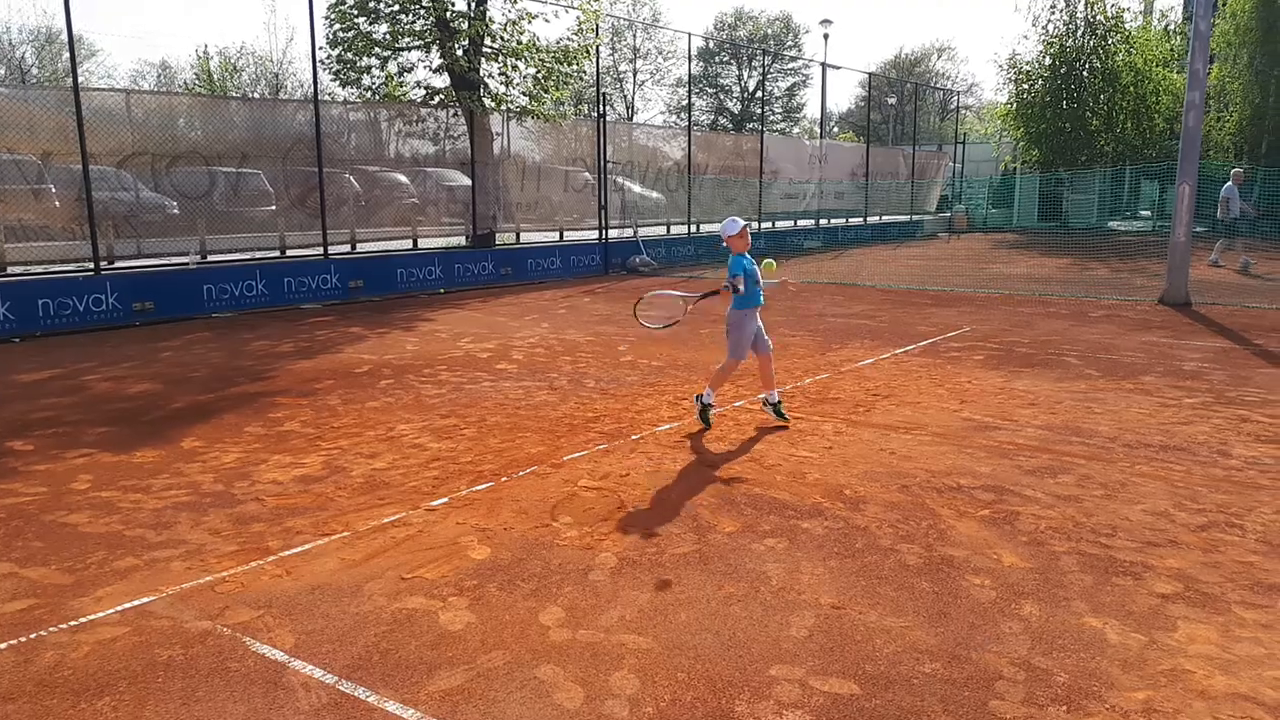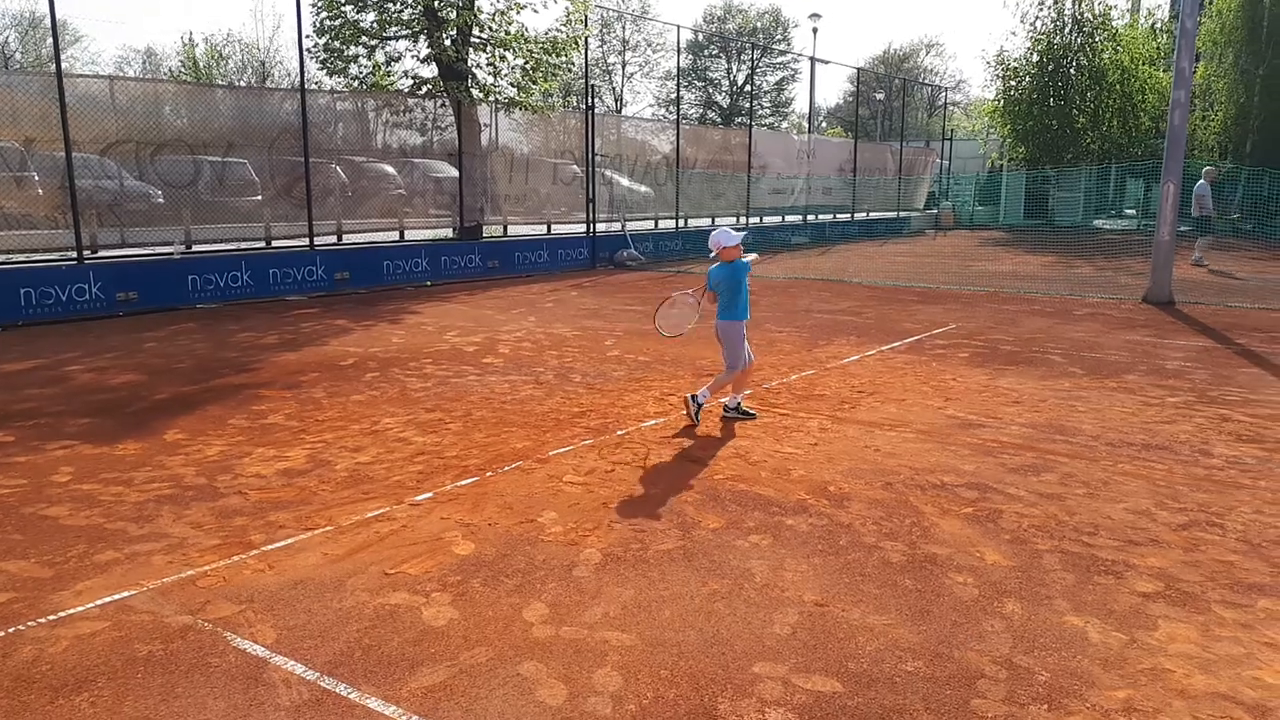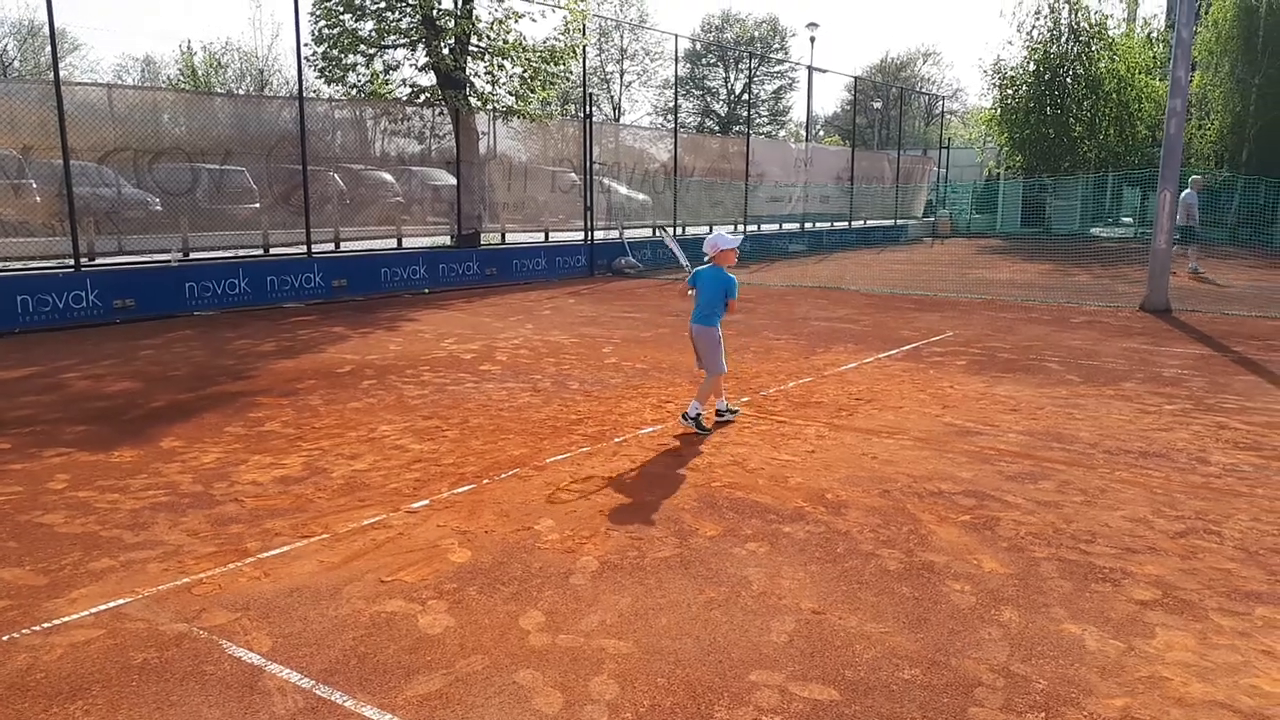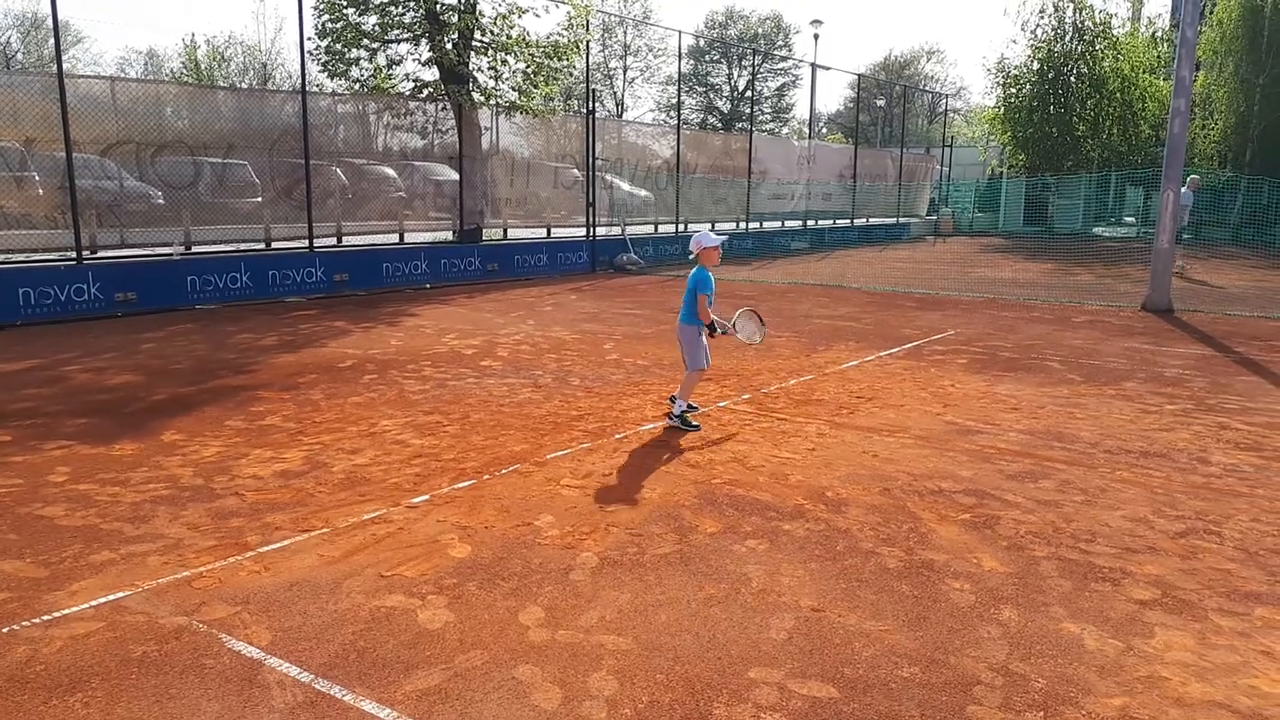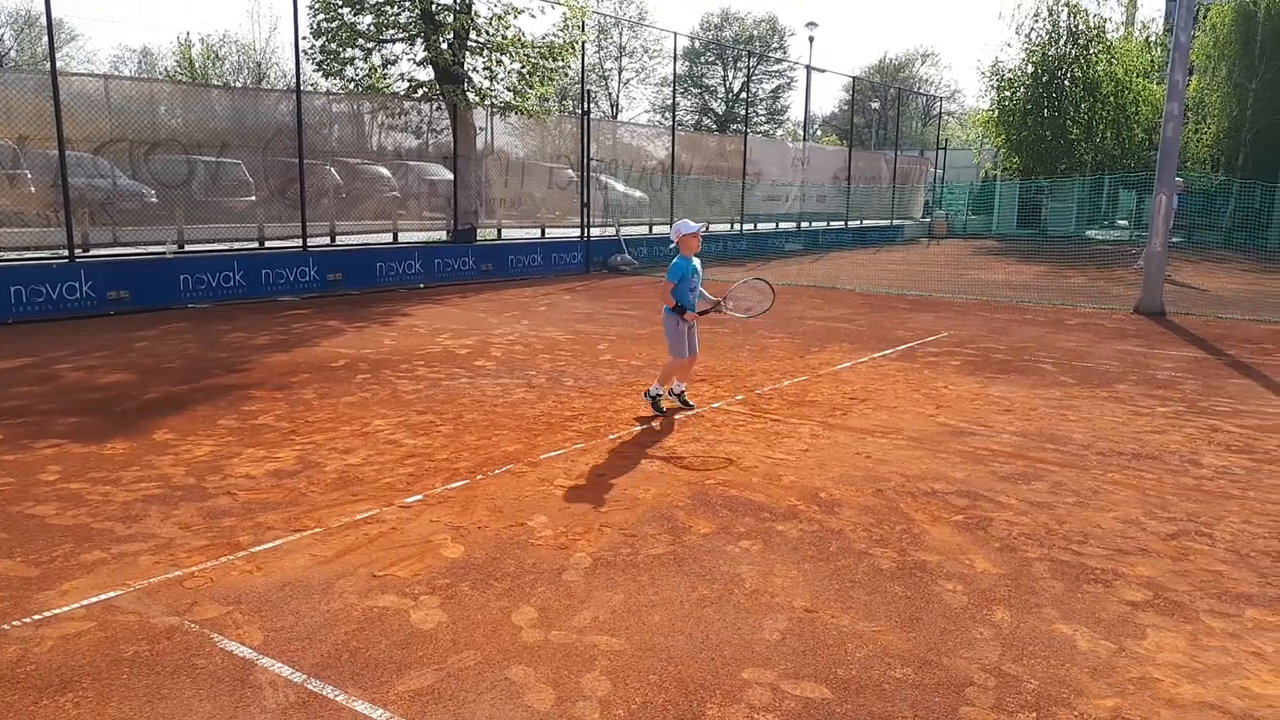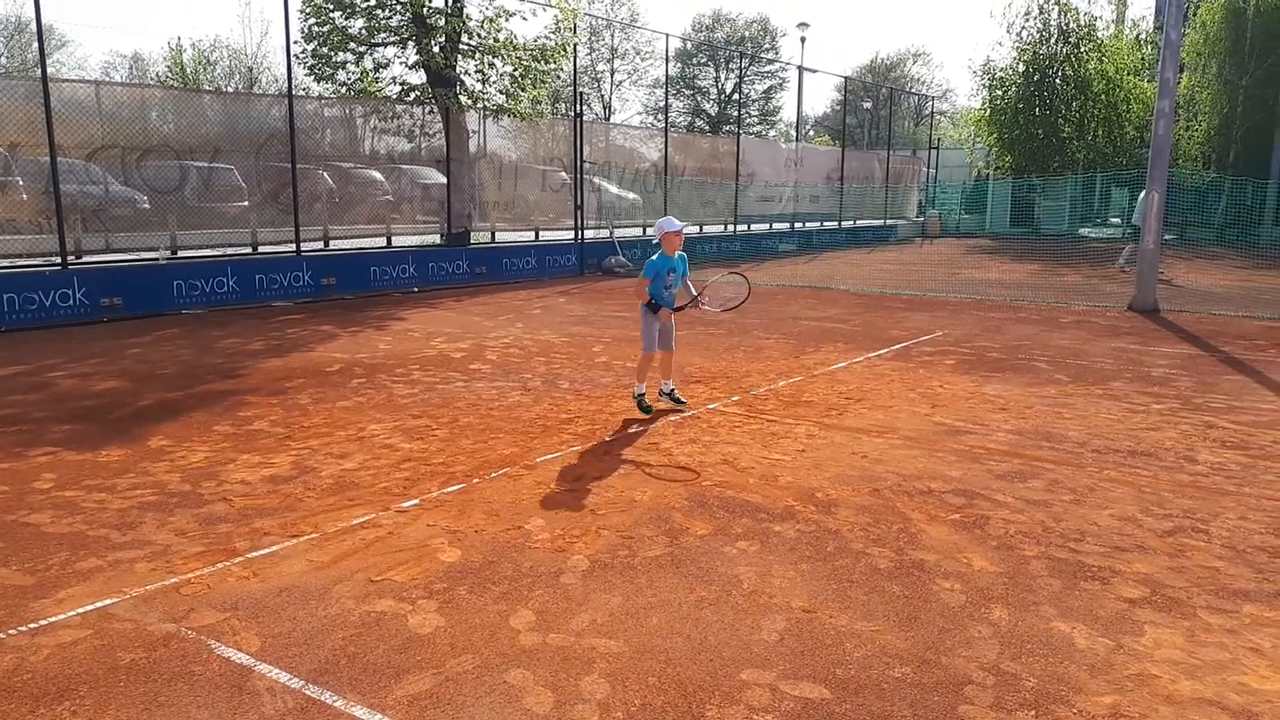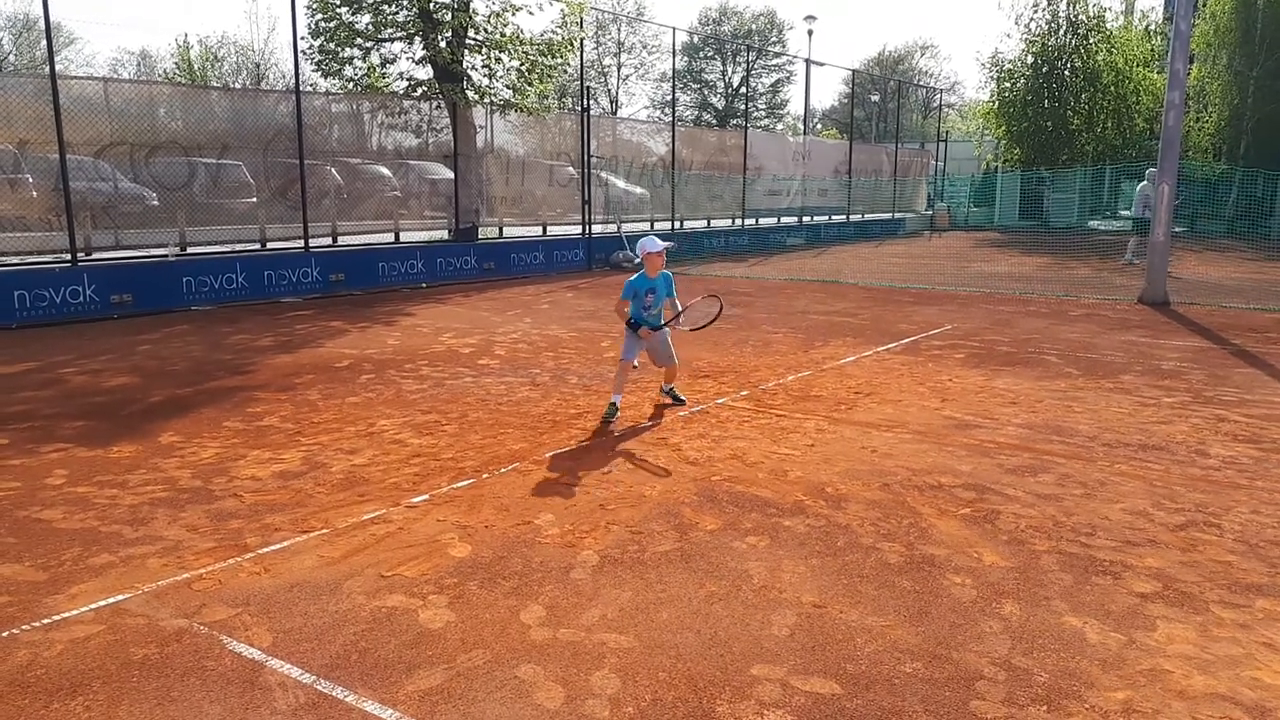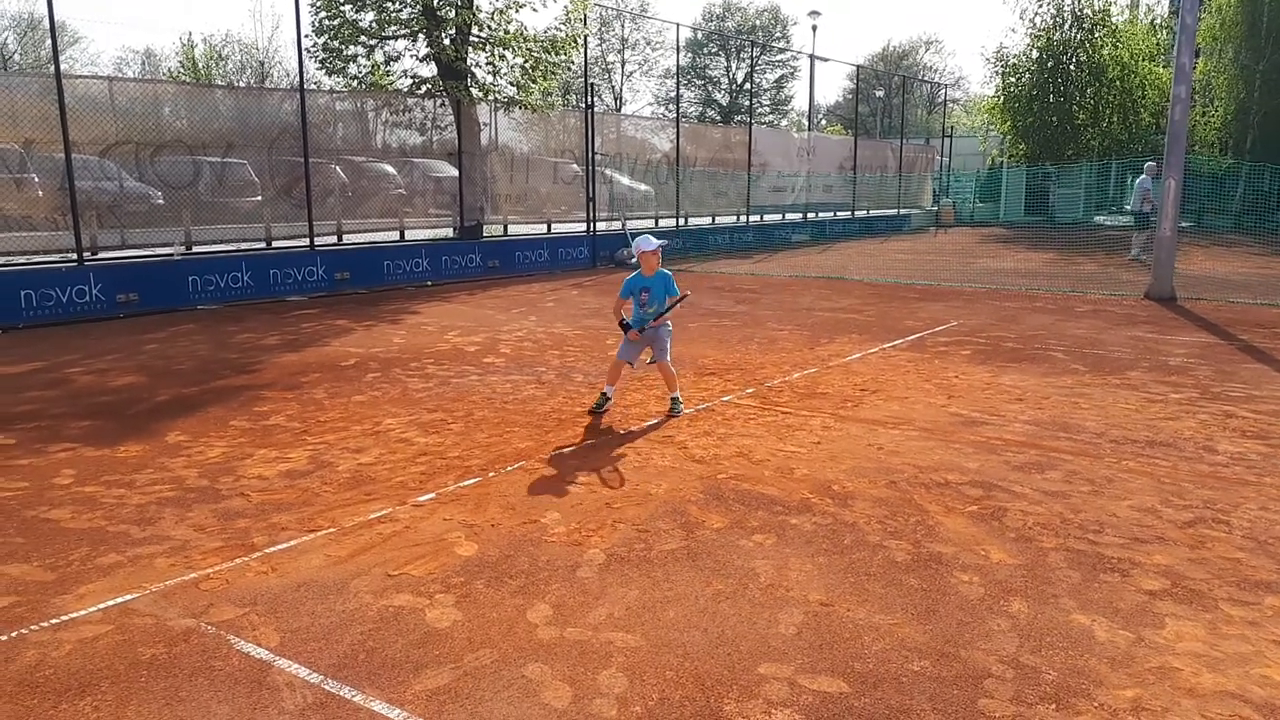
dt=0.3s
person 1, frame 1
left shoulder: (747, 257)
right shoulder: (737, 261)
right elbow: (738, 285)
right wrist: (733, 287)
left hip: (752, 314)
right hip: (741, 315)
left knee: (766, 356)
right knee: (733, 361)
left ankle: (772, 400)
right ankle: (705, 400)
person 1, frame 2
left shoulder: (713, 272)
right shoulder: (739, 266)
right elbow: (752, 257)
right wrist: (748, 257)
left hip: (724, 323)
right hip: (733, 325)
left knee: (747, 365)
right knee: (733, 372)
left ankle: (733, 405)
right ankle: (698, 400)
person 1, frame 3
left shoulder: (700, 271)
right shoulder: (729, 280)
left elbow: (683, 290)
right elbow: (731, 309)
left hip: (696, 326)
right hip: (708, 329)
left knee: (717, 370)
right knee: (714, 374)
left ankle: (722, 408)
right ankle: (691, 415)
person 1, frame 4
left shoulder: (697, 274)
right shoulder: (705, 278)
right elbow: (702, 309)
left wrist: (717, 322)
right wrist: (713, 328)
left hip: (692, 326)
right hip: (691, 328)
left knee: (702, 367)
right knee: (696, 371)
left ankle: (679, 398)
right ankle: (677, 414)
person 1, frame 5
left shoulder: (696, 263)
right shoulder: (677, 266)
right elbow: (664, 293)
left wrist: (712, 300)
right wrist: (683, 311)
left hip: (687, 317)
right hip: (674, 318)
left knee: (692, 357)
right knee: (679, 359)
left ankle: (677, 391)
right ankle: (655, 392)
person 1, frame 6
left shoulder: (681, 258)
right shoulder: (654, 262)
left elbow: (685, 281)
right elbow: (639, 290)
left wrist: (694, 296)
right wrist: (657, 308)
left hip: (666, 312)
right hip: (651, 312)
left knee: (668, 352)
right knee: (649, 353)
left ankle: (667, 390)
right ankle: (639, 394)
person 1, frame 7
left shoulder: (667, 277)
right shoulder: (634, 283)
left elbow: (673, 301)
right elbow: (619, 308)
left wrist: (678, 315)
right wrist: (635, 327)
left hip: (658, 330)
right hip: (637, 330)
left knee: (672, 365)
right knee: (625, 364)
left ankle: (668, 388)
right ankle: (614, 405)
person 1, frame 8
left shoulder: (666, 277)
right shoulder: (631, 282)
right elbow: (617, 308)
left wrist: (663, 318)
right wrist: (626, 328)
left hip: (659, 328)
right hip: (636, 329)
left knee: (663, 363)
right knee: (618, 362)
left ankle: (676, 399)
right ankle: (606, 397)
